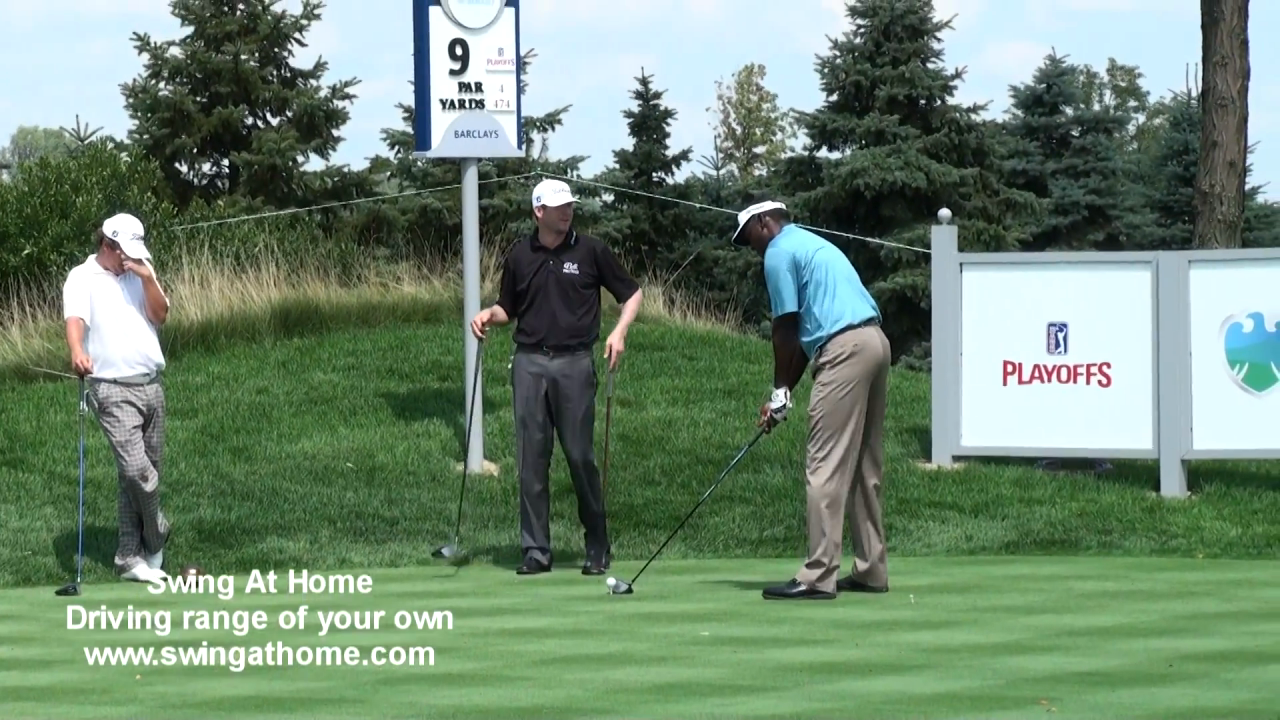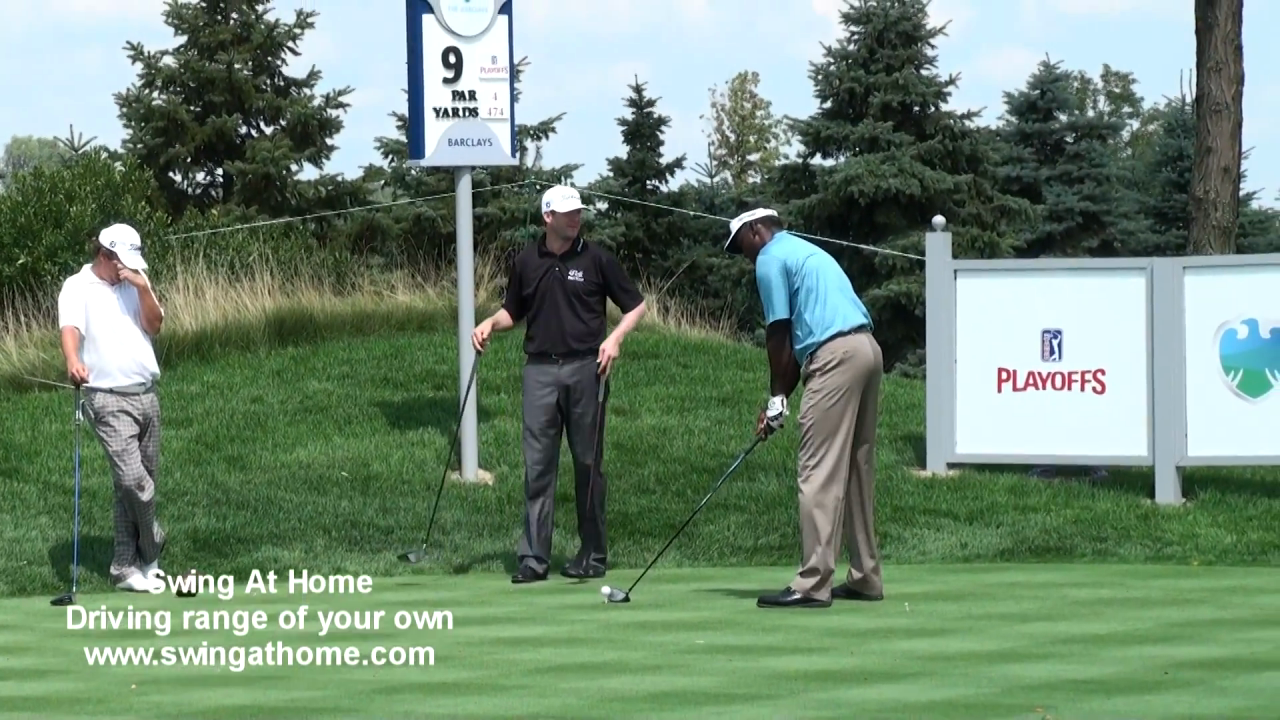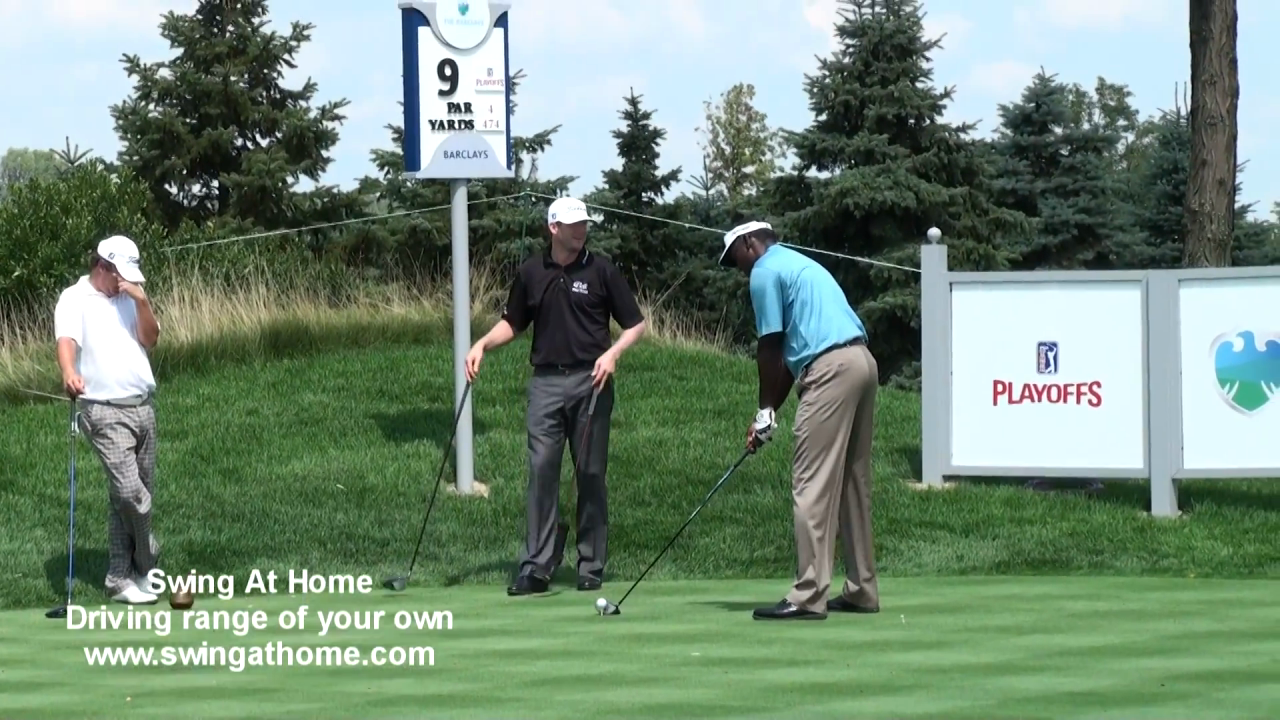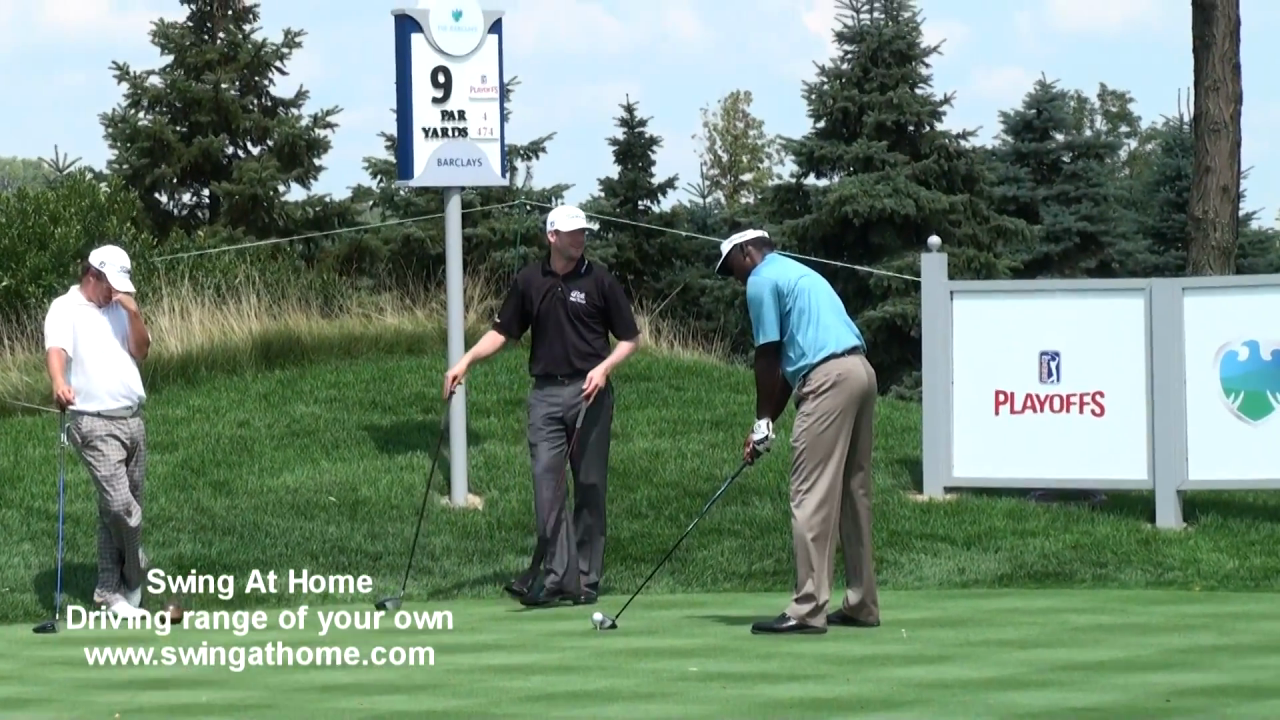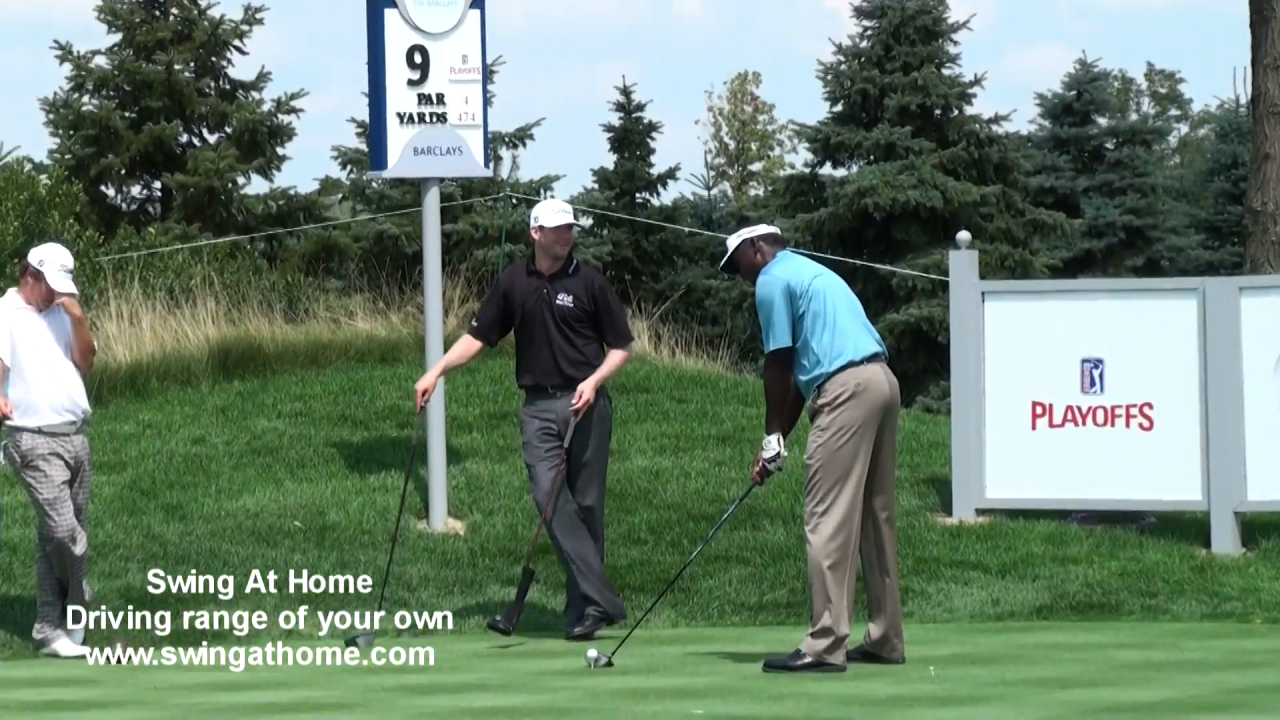
dt=0.2s
person 1, frame 1
right shoulder: (812, 245)
left elbow: (786, 327)
left wrist: (780, 391)
right wrist: (785, 391)
left hip: (846, 349)
right hip: (873, 343)
left knee: (826, 465)
right knee: (862, 463)
person 1, frame 2
right shoulder: (803, 251)
left elbow: (778, 335)
left wrist: (776, 399)
right wrist: (782, 398)
left hip: (837, 356)
right hip: (865, 349)
left knee: (819, 472)
right knee: (855, 470)
person 1, frame 3
right shoulder: (797, 264)
left elbow: (771, 348)
left wrist: (764, 412)
right wrist: (772, 410)
left hip: (832, 369)
right hip: (860, 362)
left knee: (813, 484)
right knee: (851, 482)
person 1, frame 4
left shoulder: (762, 280)
right shoulder: (796, 272)
left elbow: (768, 357)
left wrist: (762, 422)
right wrist: (769, 420)
left hip: (830, 379)
right hip: (859, 372)
left knee: (812, 496)
right knee: (851, 493)
person 1, frame 5
left shoulder: (772, 279)
right shoulder: (809, 272)
left elbow: (779, 365)
left wrist: (772, 437)
right wrist: (779, 437)
left hip: (848, 389)
right hip: (880, 381)
left knee: (828, 520)
right knee: (874, 516)
left ankle: (825, 645)
right ankle: (884, 638)
person 2, frame 1
left shoulder: (591, 250)
right shoulder: (518, 255)
left elbow: (632, 293)
right elbow: (509, 307)
left wrist: (619, 330)
right wrist: (488, 314)
left hip: (576, 362)
right hip: (529, 362)
left knee: (580, 456)
right knee: (532, 458)
left ankle: (597, 545)
person 2, frame 2
left shoulder: (598, 258)
right shoulder: (526, 260)
left elbow: (636, 305)
right elbow: (513, 311)
left wrist: (615, 337)
right wrist: (490, 322)
left hip: (586, 369)
right hip: (540, 370)
left knee: (588, 463)
right knee: (538, 464)
left ankle: (592, 554)
person 2, frame 3
left shoulder: (602, 270)
right shoulder: (530, 272)
left elbow: (635, 324)
right elbow: (512, 322)
left wrist: (612, 354)
right wrist: (482, 344)
left hip: (591, 381)
right hip: (546, 382)
left knee: (591, 473)
right knee: (541, 467)
person 2, frame 4
left shoulder: (600, 280)
right shoulder: (528, 280)
left elbow: (630, 337)
right elbow: (501, 331)
left wrist: (604, 367)
right wrist: (464, 362)
left hip: (590, 392)
right hip: (546, 392)
left knee: (590, 484)
right knee: (547, 475)
person 2, frame 5
left shoulder: (591, 281)
right shoulder: (512, 281)
left elbow: (622, 345)
right elbow: (478, 336)
left wrist: (594, 380)
right wrist: (435, 372)
left hip: (585, 403)
right hip: (539, 405)
left knee: (585, 505)
right knee: (550, 498)
left ankle: (581, 612)
right ankle: (599, 601)
person 3, frame 1
left shoulder: (141, 270)
right shoulder: (82, 278)
left elbow: (160, 315)
right elbow: (74, 318)
left wrist: (146, 277)
right wrist: (77, 351)
left hip: (151, 384)
right hip: (113, 390)
left knee: (146, 471)
right knee: (135, 470)
left ankle: (131, 556)
right ankle: (156, 539)
person 3, frame 2
left shoulder: (136, 281)
right shoulder: (77, 287)
left elbow: (154, 326)
right elbow: (70, 328)
left wrist: (143, 288)
right wrist: (73, 361)
left hip: (146, 394)
right hip: (108, 399)
left knee: (141, 480)
right knee: (132, 479)
left ankle: (126, 565)
right ankle: (152, 552)
person 3, frame 3
left shoulder: (130, 296)
right shoulder: (74, 299)
left elbow: (150, 340)
right elbow: (66, 340)
left wrist: (142, 301)
right wrist: (69, 373)
left hip: (142, 406)
right hip: (105, 411)
left knee: (133, 494)
right knee: (129, 492)
left ankle: (121, 577)
right ankle: (147, 565)
person 3, frame 4
left shoulder: (120, 307)
right shoulder: (65, 309)
left elbow: (140, 352)
right elbow: (56, 351)
left wrist: (134, 314)
right wrist: (59, 383)
left hip: (132, 418)
right hip: (95, 423)
left knee: (121, 508)
right knee: (119, 505)
left ankle: (110, 592)
right ankle: (134, 583)
person 3, frame 5
left shoulder: (63, 314)
left elbow: (85, 361)
left wrist: (79, 318)
left hip: (76, 434)
left knee: (71, 532)
right knee: (63, 532)
left ankle: (50, 625)
